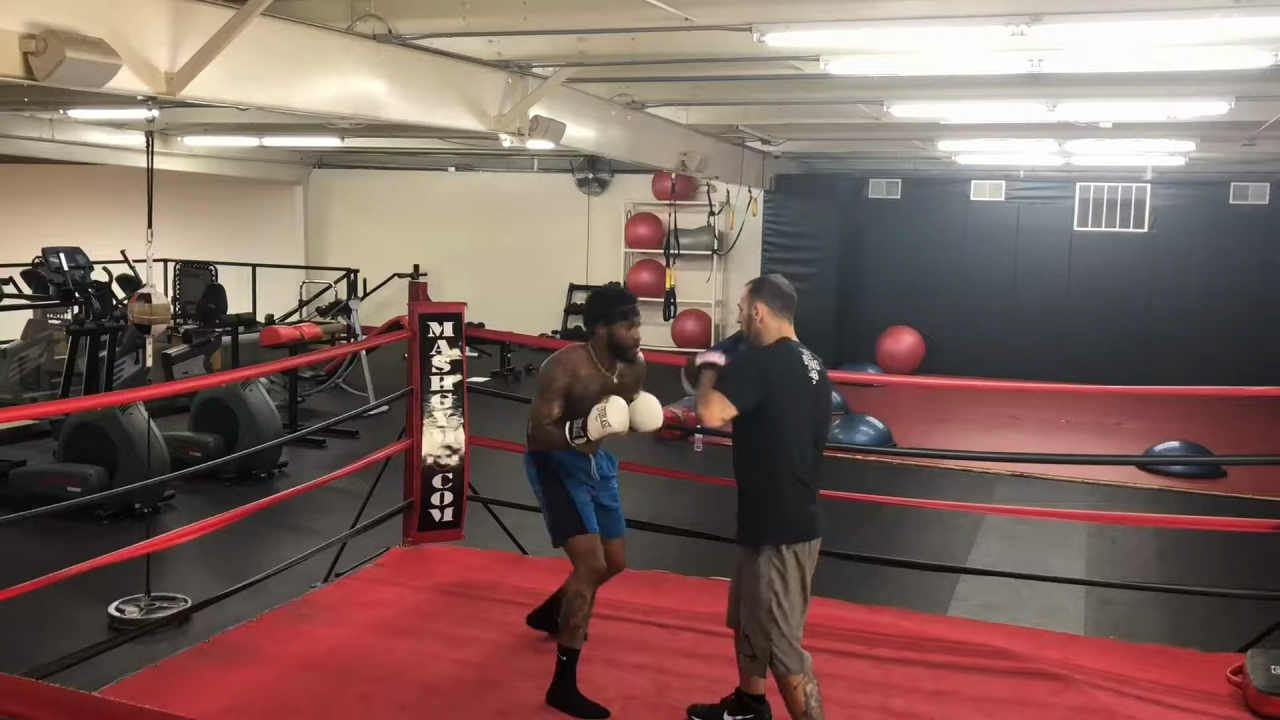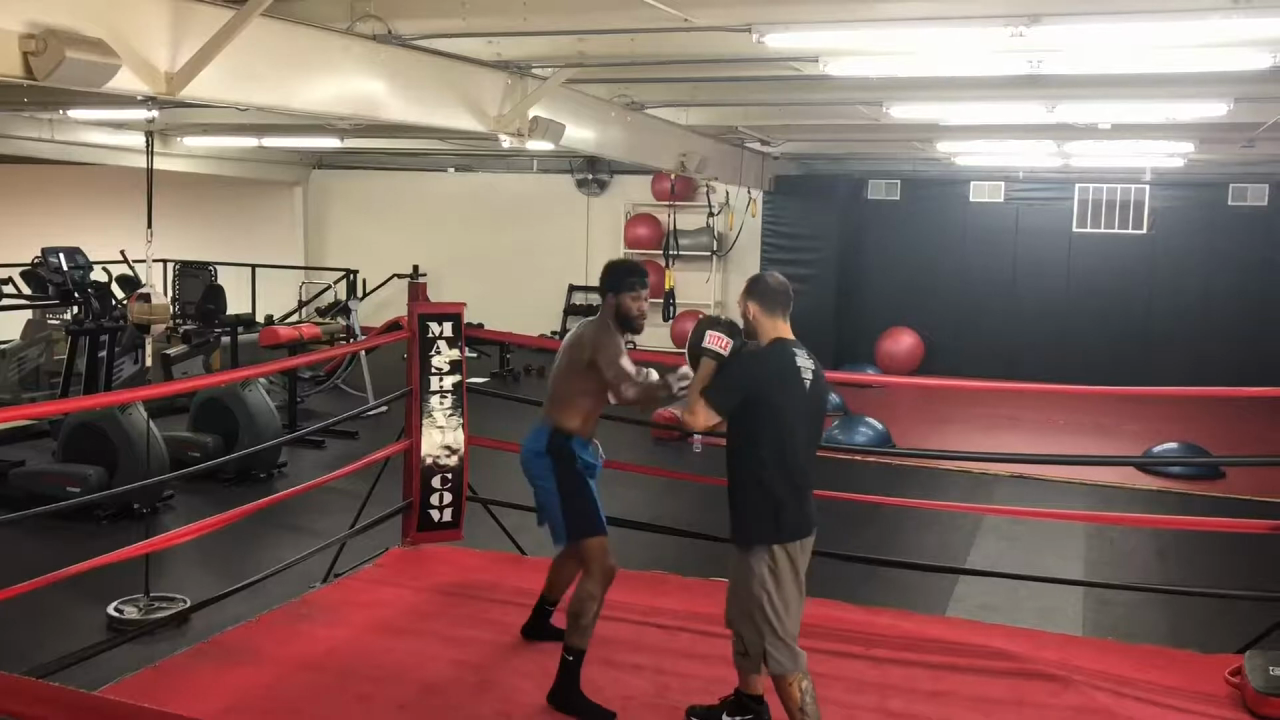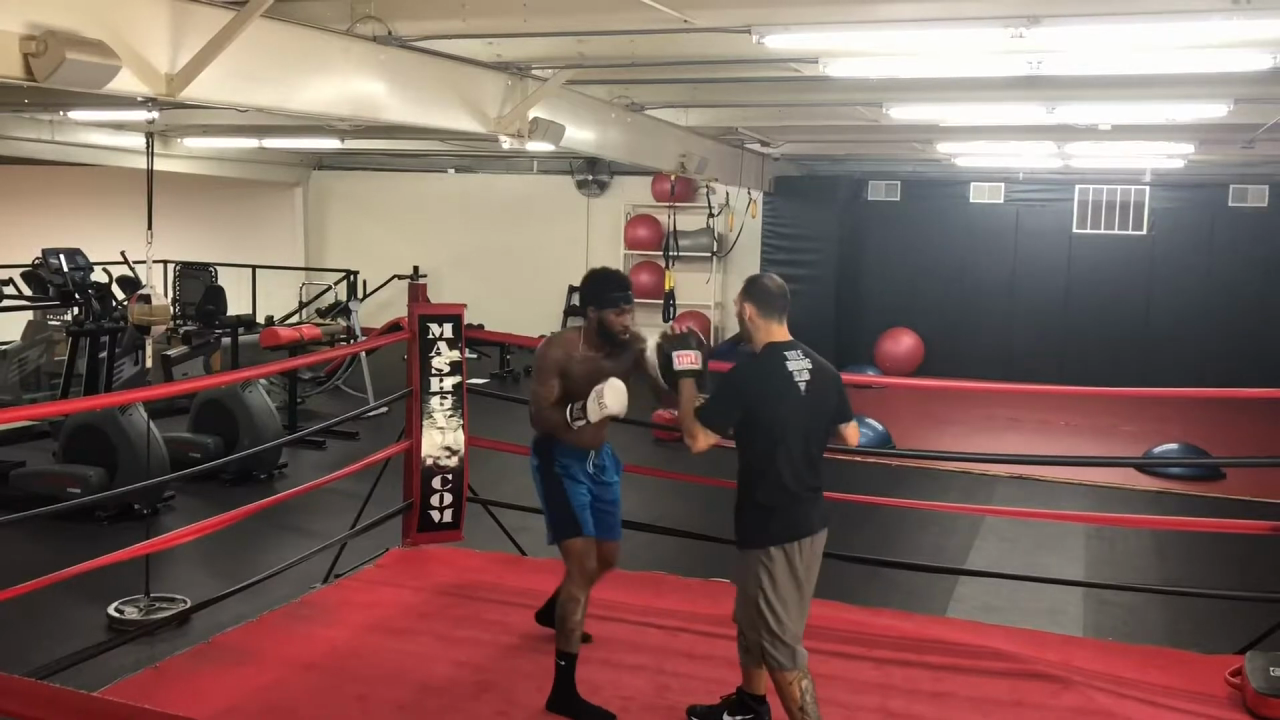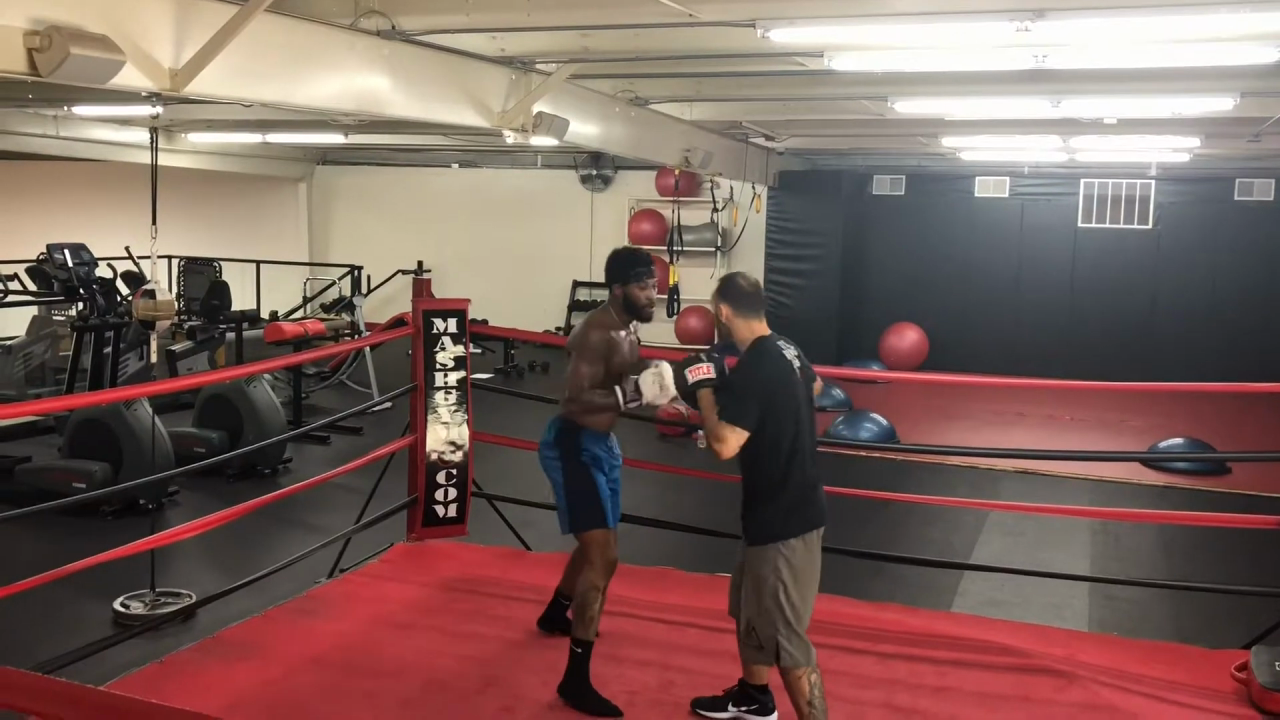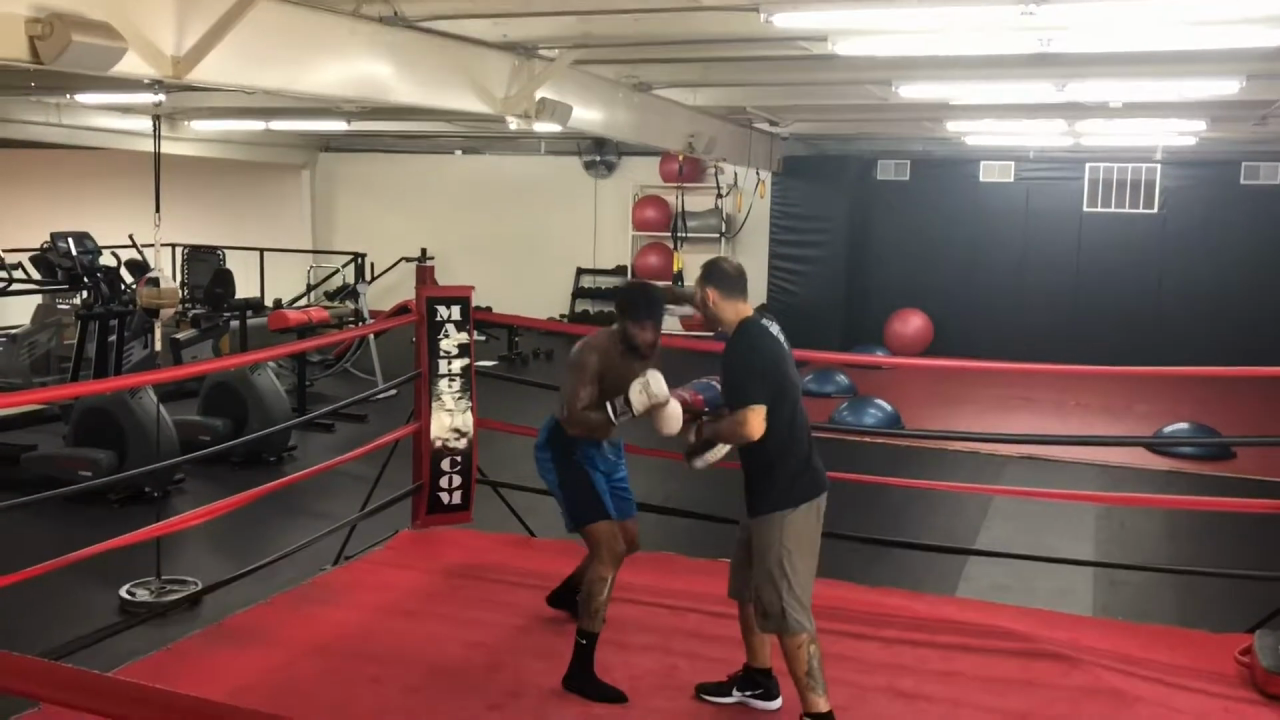
dt=0.4s
person 1, frame 1
left shoulder: (761, 360)
right shoulder: (813, 367)
left elbow: (710, 414)
left wrist: (709, 371)
left hip: (779, 527)
right hip: (798, 519)
left knee: (780, 641)
right knee: (747, 616)
person 1, frame 2
left shoulder: (756, 363)
right shoulder: (806, 365)
left elbow: (695, 417)
left wrist: (710, 358)
left hip: (771, 526)
right hip: (786, 516)
left knee: (773, 640)
right knee: (746, 619)
person 1, frame 3
left shoulder: (748, 374)
right shoulder: (822, 370)
left elbow: (697, 438)
right elbow: (850, 436)
left wrist: (685, 372)
left hip: (771, 527)
right hip: (809, 519)
left knee: (779, 640)
right knee: (753, 620)
person 1, frame 4
left shoulder: (751, 369)
right shoulder: (786, 351)
left elbow: (724, 445)
right elbow: (813, 387)
left wrist: (703, 390)
left hip: (784, 520)
right hip: (794, 508)
left knee: (783, 634)
right knee: (748, 608)
person 1, frame 5
left shoulder: (744, 347)
right shoulder: (762, 326)
left elbow: (751, 426)
left wrist: (708, 431)
left hip: (788, 493)
right hip: (781, 485)
left knee: (785, 607)
right knee: (748, 586)
right ankle: (757, 680)
person 2, frame 1
left shoulder: (635, 363)
right shoulder: (563, 367)
right elbow: (535, 437)
left wrist: (642, 414)
right wrist: (583, 429)
left hip: (596, 463)
right hip: (556, 465)
left knee: (613, 562)
right knee: (591, 566)
left ankle: (549, 613)
person 2, frame 2
left shoulder: (594, 333)
right shoulder: (602, 337)
right elbow: (635, 392)
left wrist: (628, 388)
right wrist: (685, 378)
left hip: (558, 449)
right hip: (557, 453)
left knee: (579, 548)
right knee: (601, 567)
left ankle: (538, 622)
person 2, frame 3
left shoulder: (634, 346)
right shoulder: (556, 350)
left elbow: (668, 393)
right elbow: (539, 417)
right wrist: (586, 410)
left hip: (600, 459)
right hip: (559, 461)
left knee: (606, 557)
right knee: (583, 567)
left ankle: (554, 612)
person 2, frame 4
left shoulder: (629, 329)
right shoulder: (596, 332)
right elbow: (576, 400)
left wrist: (650, 387)
right wrist: (634, 390)
left hip: (601, 443)
right hip: (574, 446)
left knee: (597, 545)
right knee: (604, 557)
left ankle: (555, 614)
right ankle: (576, 680)
person 2, frame 5
left shoulder: (648, 350)
right shoulder: (592, 353)
right elbow: (575, 422)
left wrist: (661, 405)
right wrist: (627, 404)
left hip: (603, 447)
right hip: (567, 449)
left knee: (628, 540)
right knee: (609, 549)
left ankle: (566, 594)
right ankle: (580, 670)
